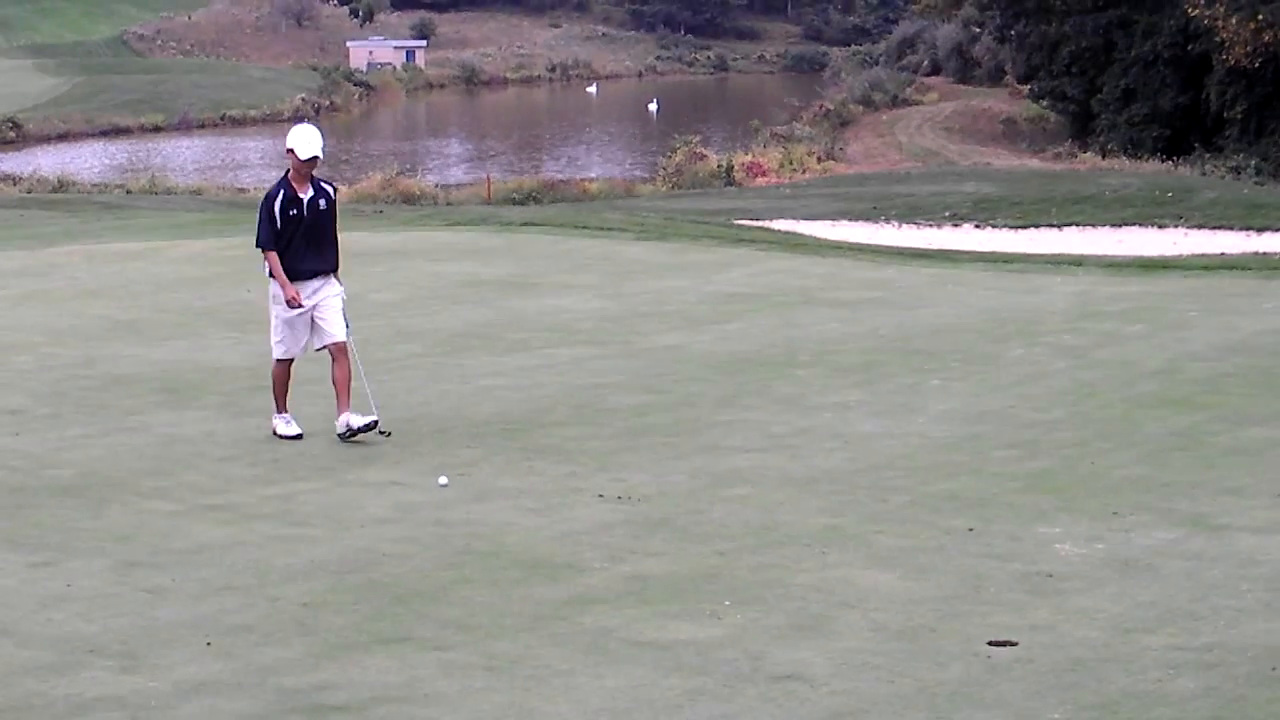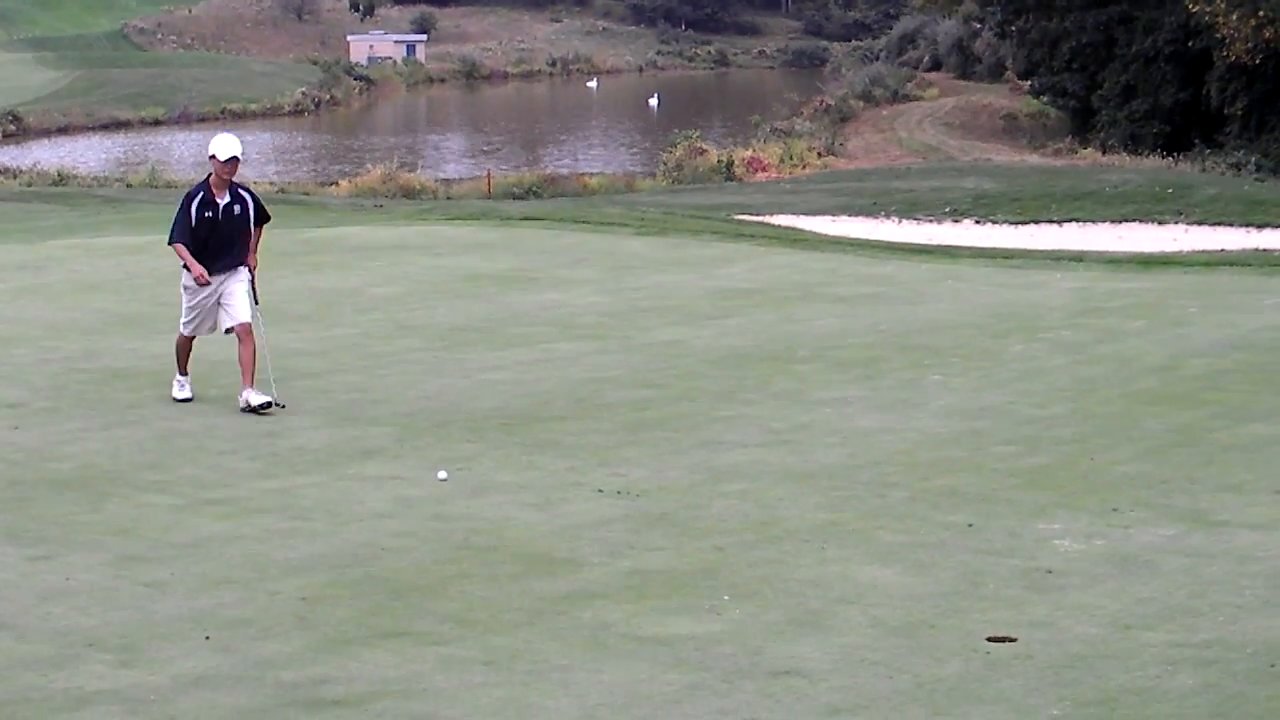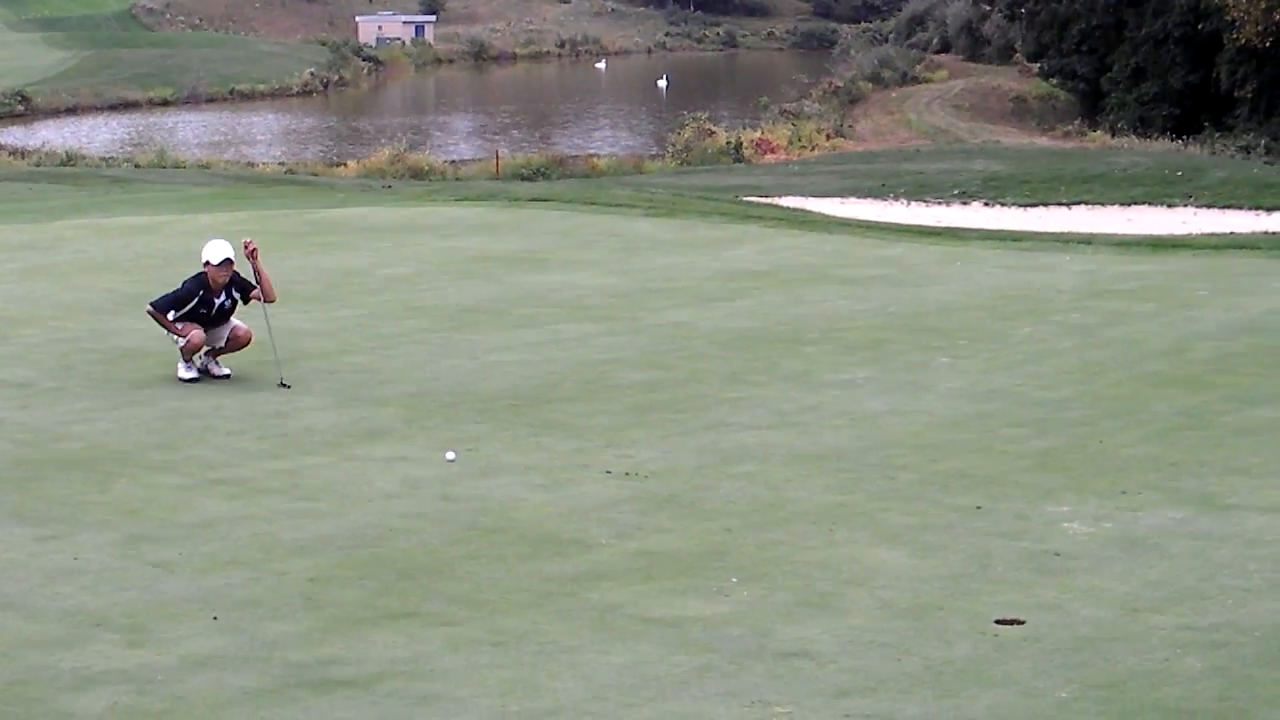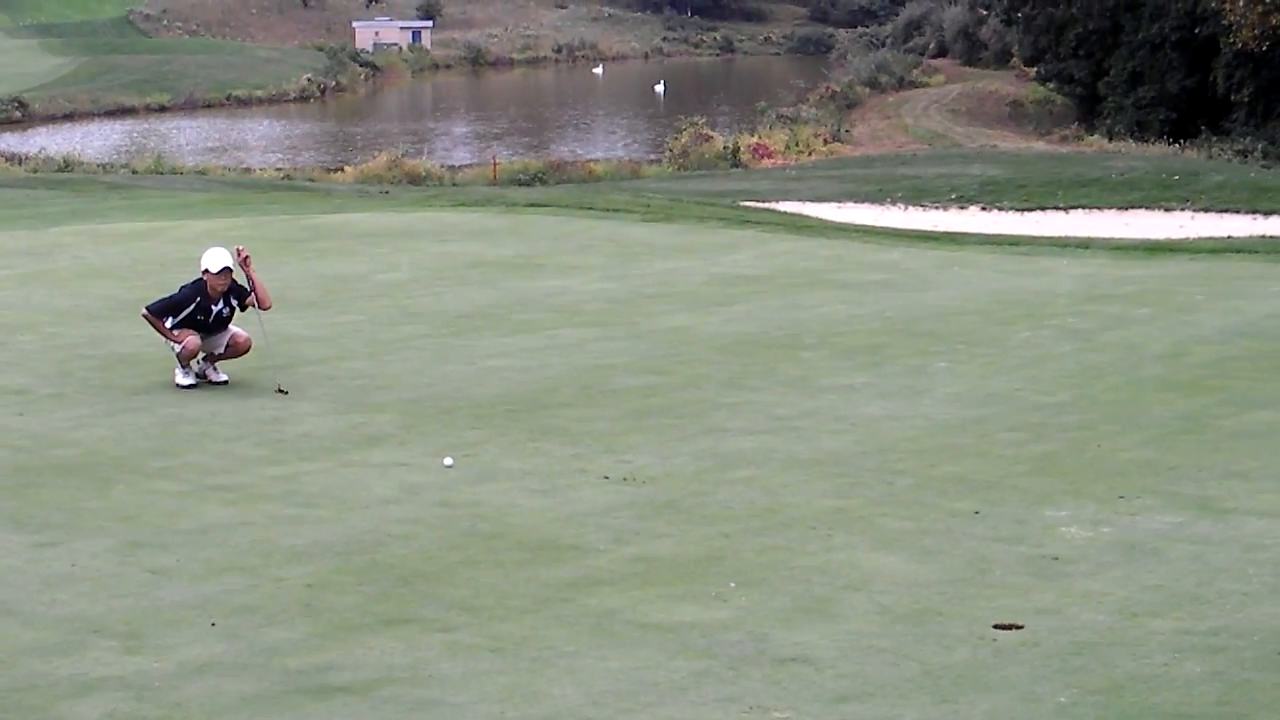
dt=1s
person 1, frame 1
left shoulder: (327, 191)
right shoulder: (275, 197)
right elbow: (268, 248)
left wrist: (335, 274)
right wrist: (285, 285)
left hip: (325, 284)
right hip: (290, 289)
left knee: (339, 347)
right knee: (285, 356)
left ankle: (345, 417)
right ankle: (281, 415)
person 1, frame 2
left shoulder: (245, 196)
right shoulder: (194, 198)
left elbow: (260, 221)
right elbow: (177, 241)
left wrist: (252, 253)
right wrist: (193, 265)
left hip: (235, 274)
right hip: (202, 277)
left knee: (244, 328)
right knee: (189, 332)
left ankle: (248, 392)
right ankle: (181, 378)
person 1, frame 3
left shoulder: (235, 283)
right shoulder: (193, 289)
left elbow: (269, 298)
right elbow: (152, 309)
left wrist: (255, 263)
right wrist: (177, 331)
left hip: (216, 325)
right hip: (186, 323)
left knee: (244, 335)
right knee: (197, 337)
left ankle: (208, 359)
right ankle: (186, 363)
person 1, frame 4
left shoulder: (233, 291)
right shoulder: (190, 295)
left elbow: (265, 304)
right elbow: (147, 313)
left wrist: (249, 271)
right wrist: (172, 337)
left hip: (215, 333)
right hip: (184, 332)
left knee: (243, 342)
right knee: (192, 344)
left ankle: (207, 364)
right ankle: (183, 368)
